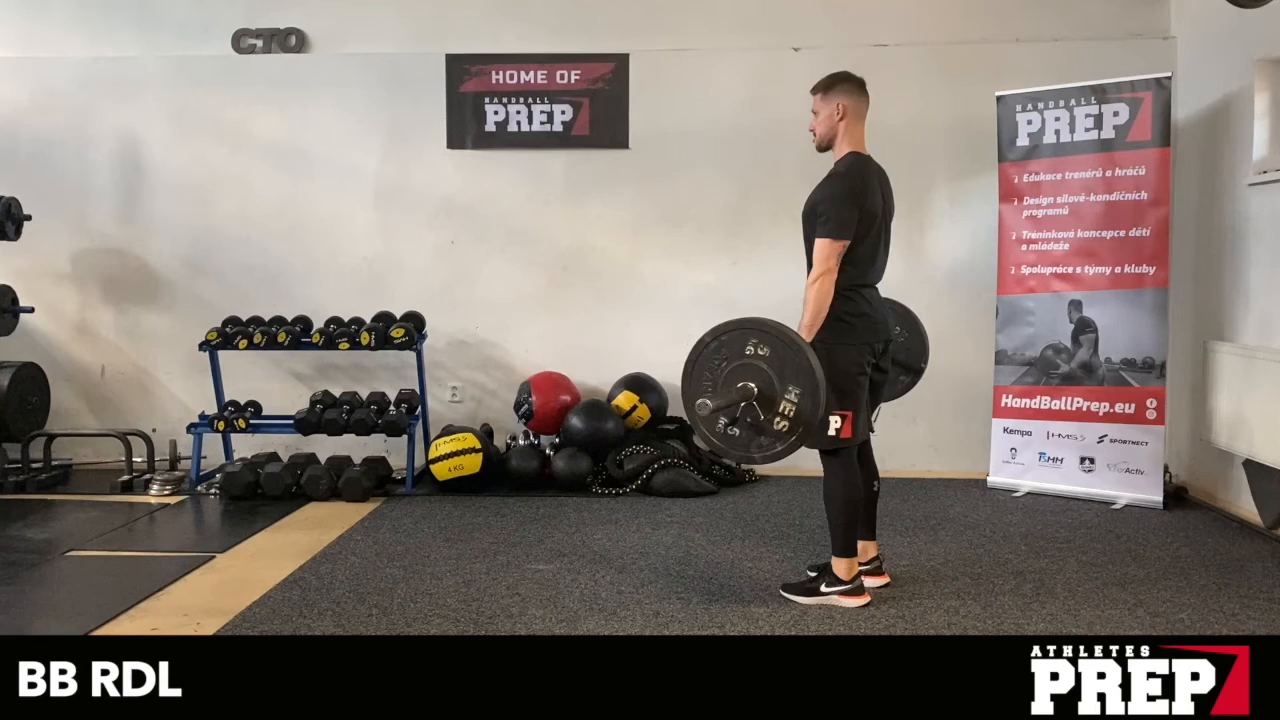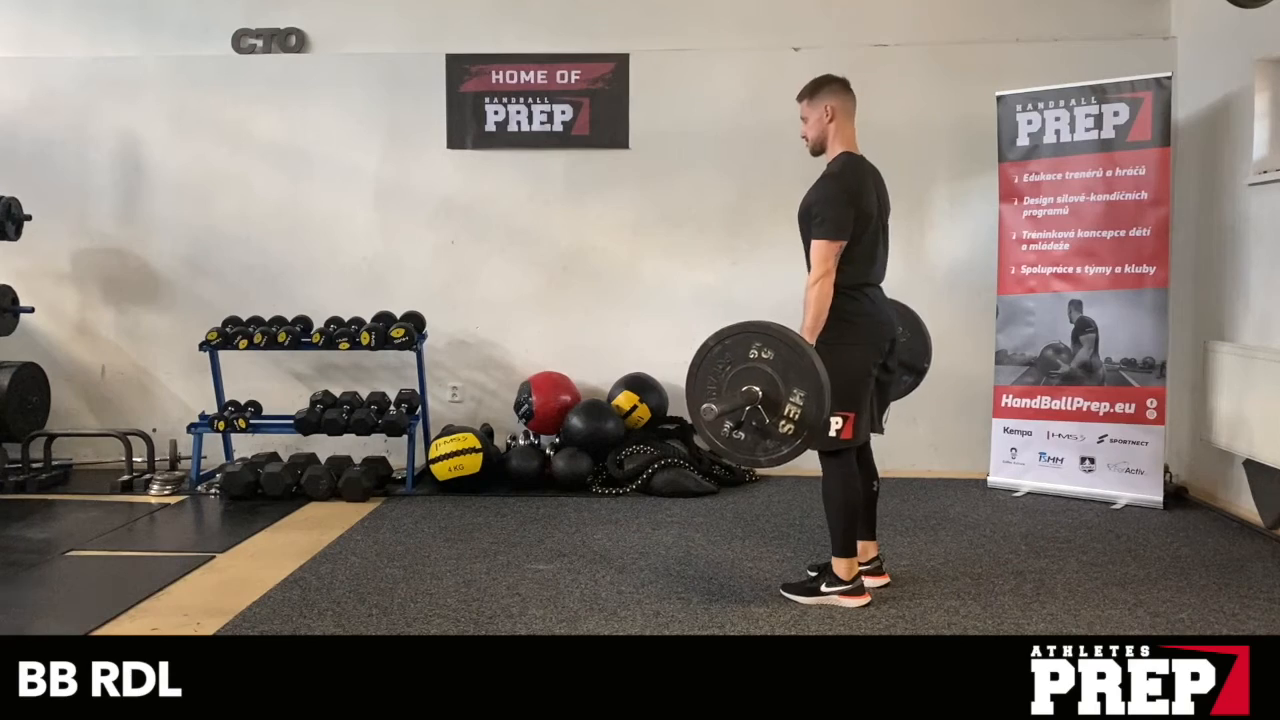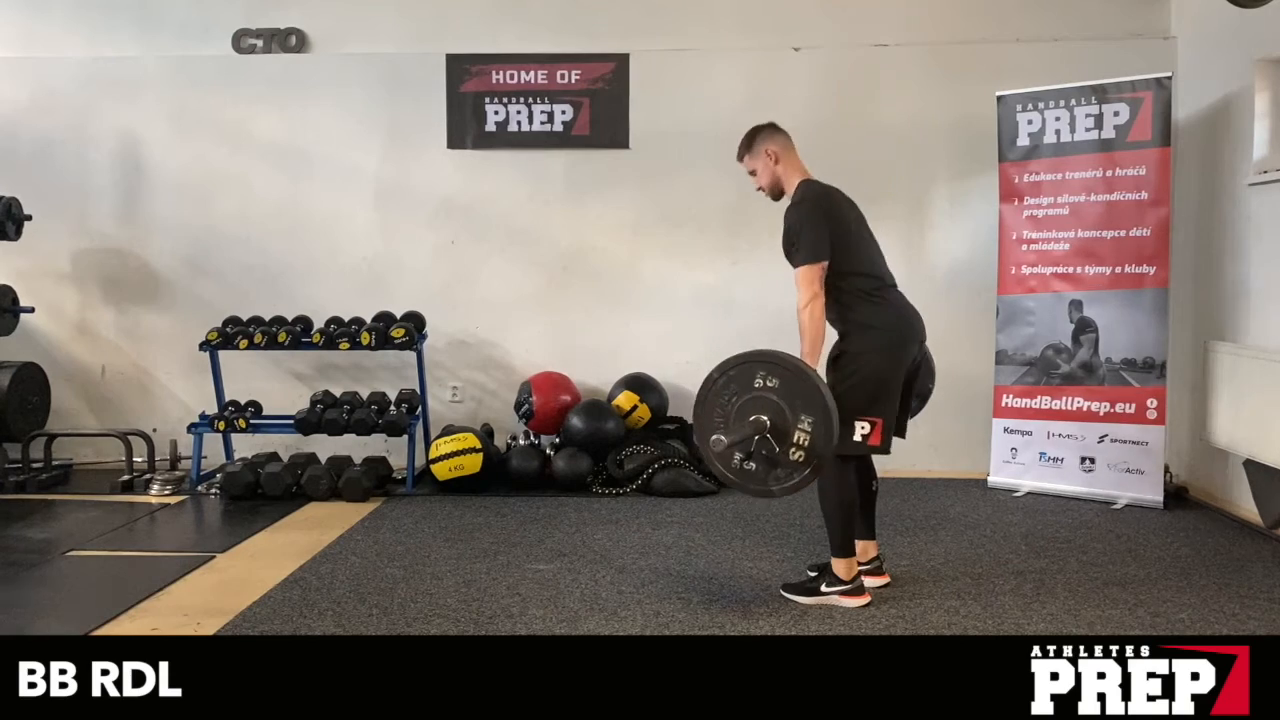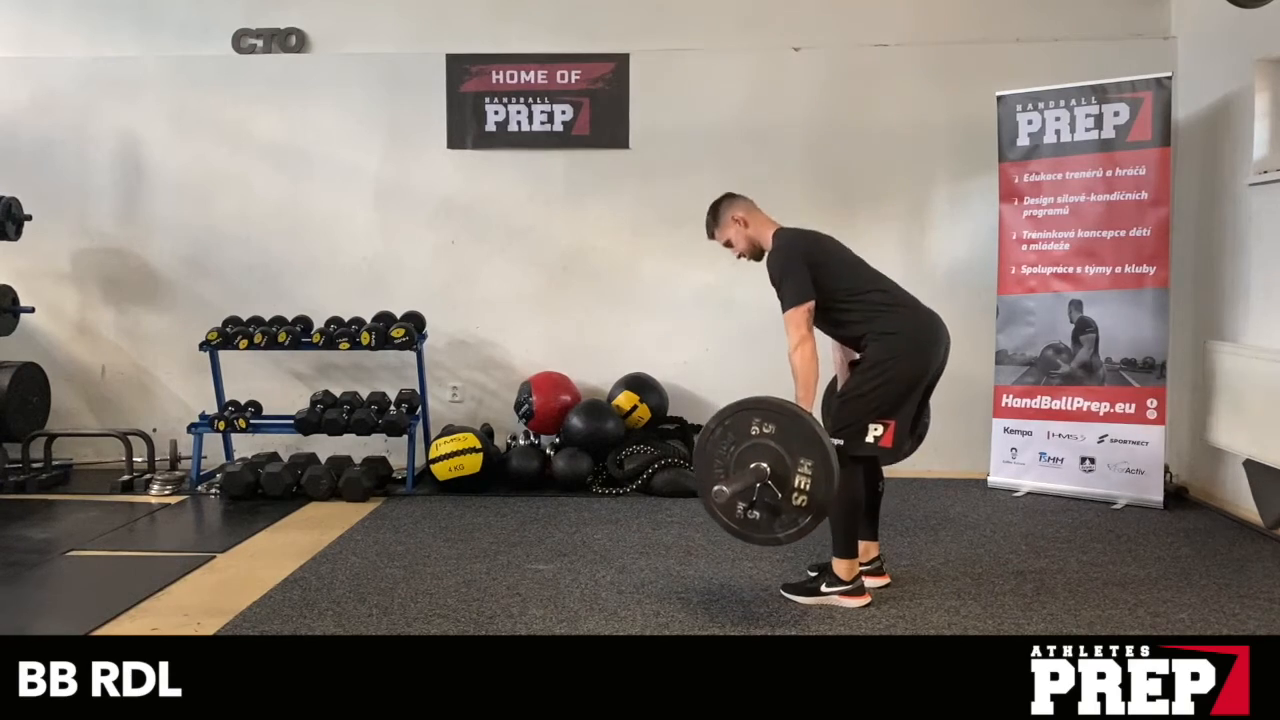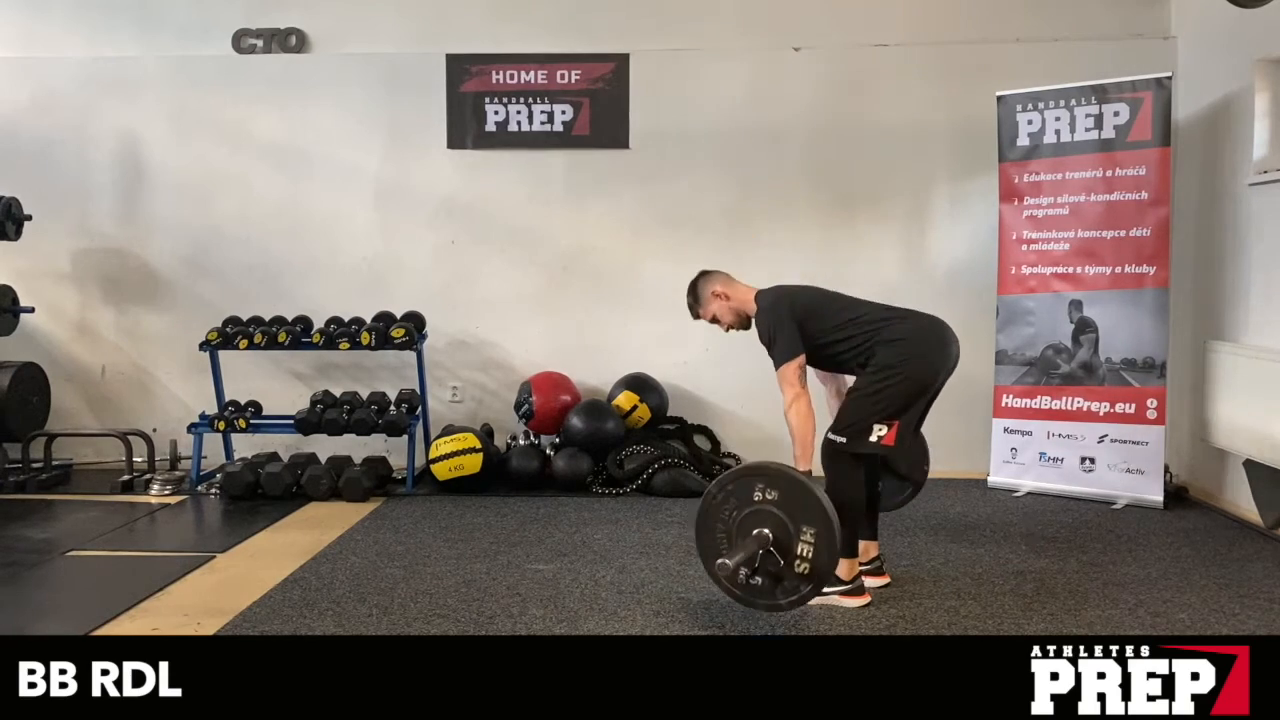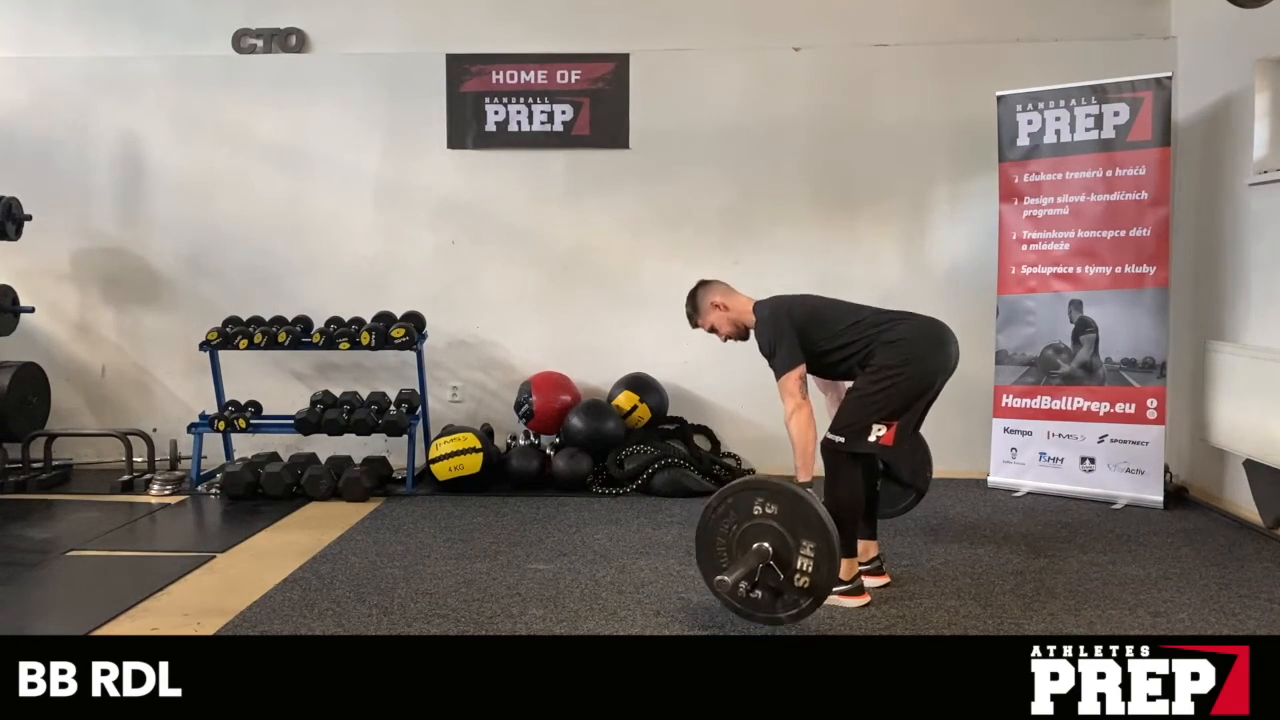
dt=0.4s
person 1, frame 1
left shoulder: (842, 182)
right shoulder: (874, 178)
left elbow: (824, 272)
left wrist: (799, 346)
left hip: (842, 333)
right hip: (869, 325)
left knee: (838, 450)
right knee: (854, 445)
left ankle: (844, 579)
right ankle: (866, 558)
person 1, frame 2
left shoulder: (835, 182)
right shoulder: (867, 176)
left elbow: (823, 273)
left wrist: (803, 347)
left hip: (847, 333)
right hip: (873, 325)
left knee: (835, 449)
right knee: (854, 446)
left ankle: (844, 578)
right ankle: (866, 558)
person 1, frame 3
left shoulder: (804, 208)
right shoulder: (827, 199)
left elbow: (812, 297)
left hip: (877, 337)
right hip: (899, 329)
left knee: (831, 448)
right knee: (850, 445)
left ankle: (843, 579)
right ankle: (867, 558)
person 1, frame 4
left shoulder: (784, 254)
right shoulder: (801, 245)
left elbow: (801, 339)
right elbow: (842, 326)
right wrist: (849, 392)
left hip: (903, 342)
right hip: (926, 335)
left knee: (842, 446)
right knee: (859, 444)
left ankle: (844, 579)
right ankle: (868, 559)
person 1, frame 5
left shoulder: (772, 313)
right shoulder: (787, 305)
left elbow: (795, 397)
right elbow: (833, 379)
left wrist: (802, 474)
right wrist: (848, 432)
left hip: (913, 349)
right hip: (933, 343)
left knee: (842, 447)
right knee: (857, 443)
left ankle: (844, 577)
right ankle: (868, 558)
person 1, frame 6
left shoulder: (770, 323)
right shoulder: (785, 313)
left elbow: (797, 408)
right elbow: (833, 386)
left wrist: (803, 487)
right wrist: (846, 434)
left hip: (914, 352)
right hip: (928, 344)
left knee: (841, 449)
right knee: (855, 446)
left ankle: (846, 576)
right ankle: (867, 558)
